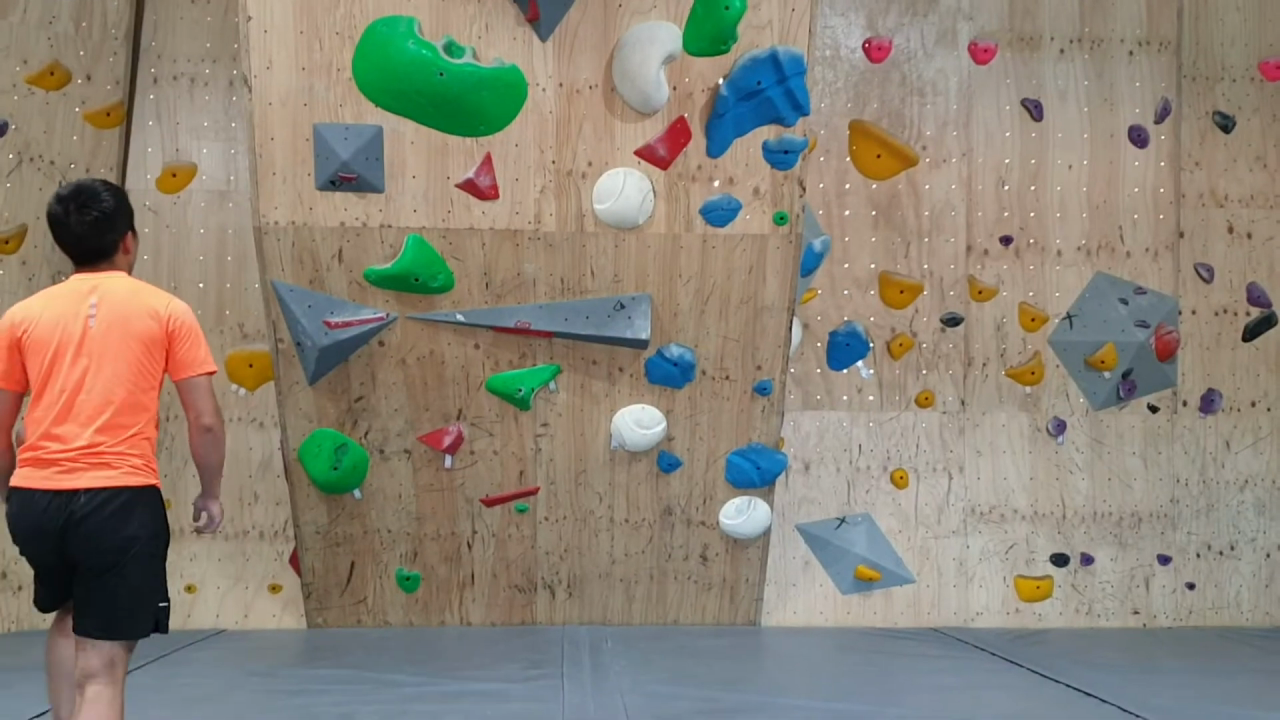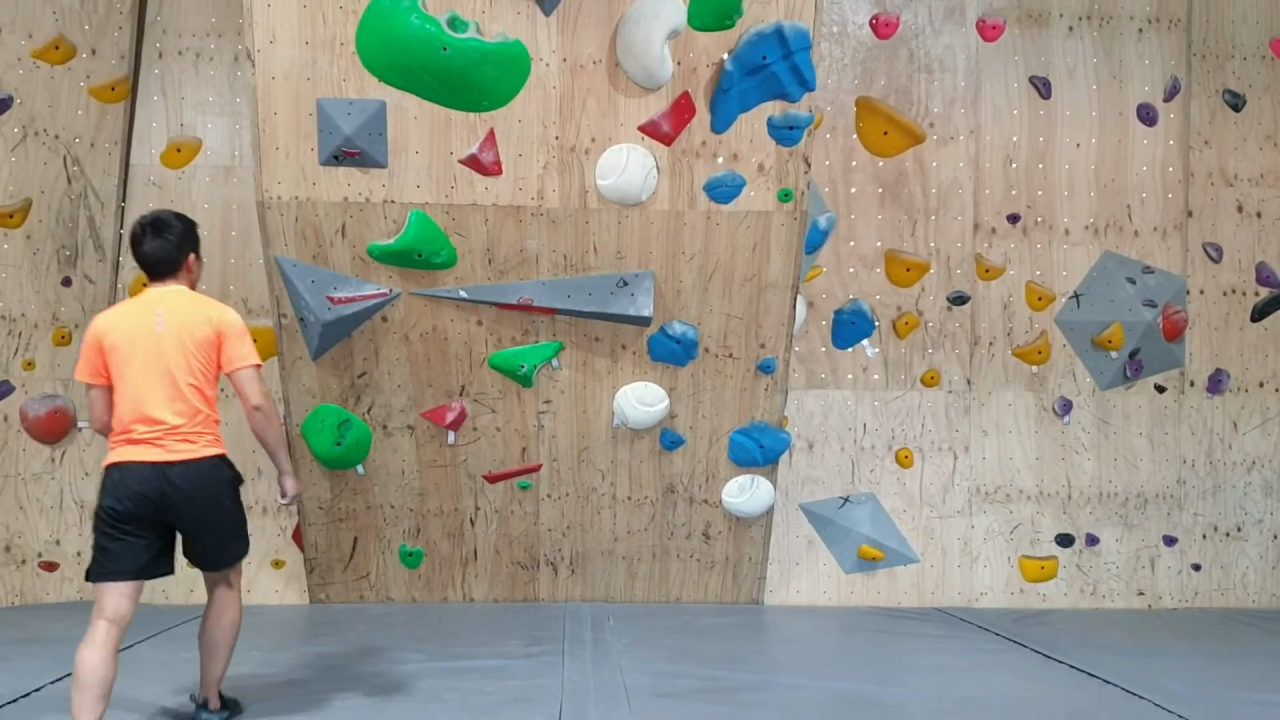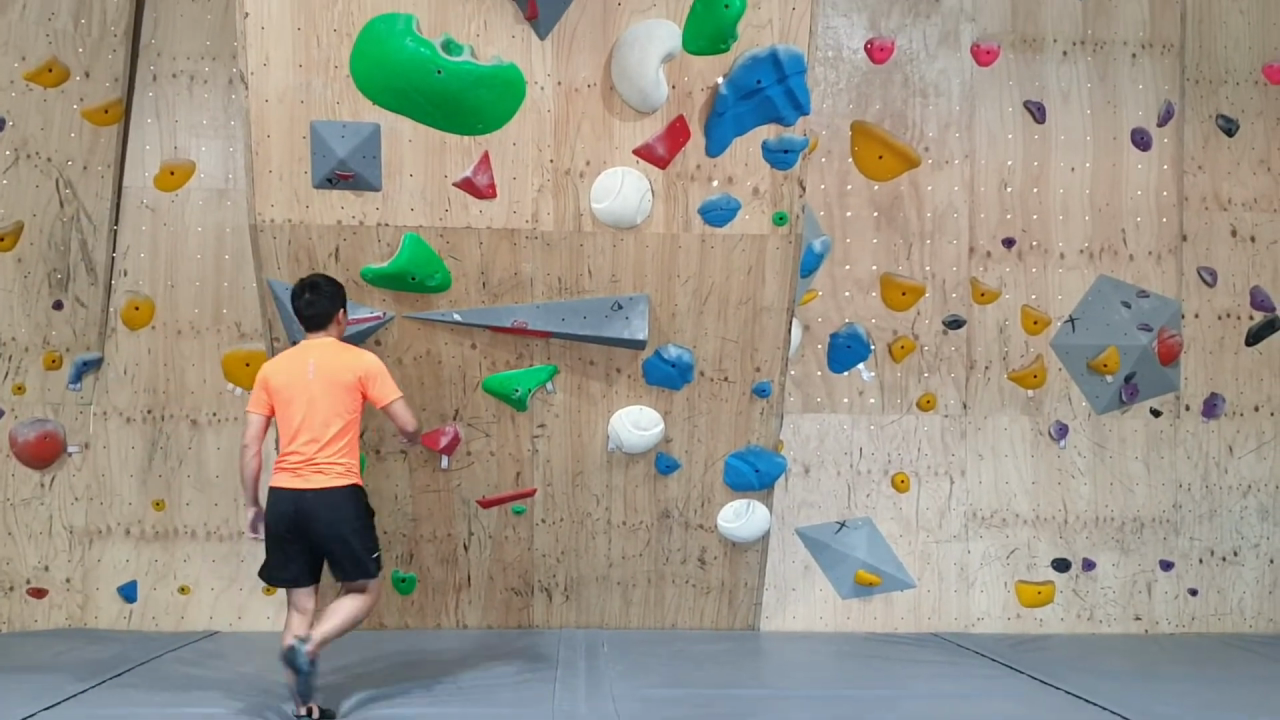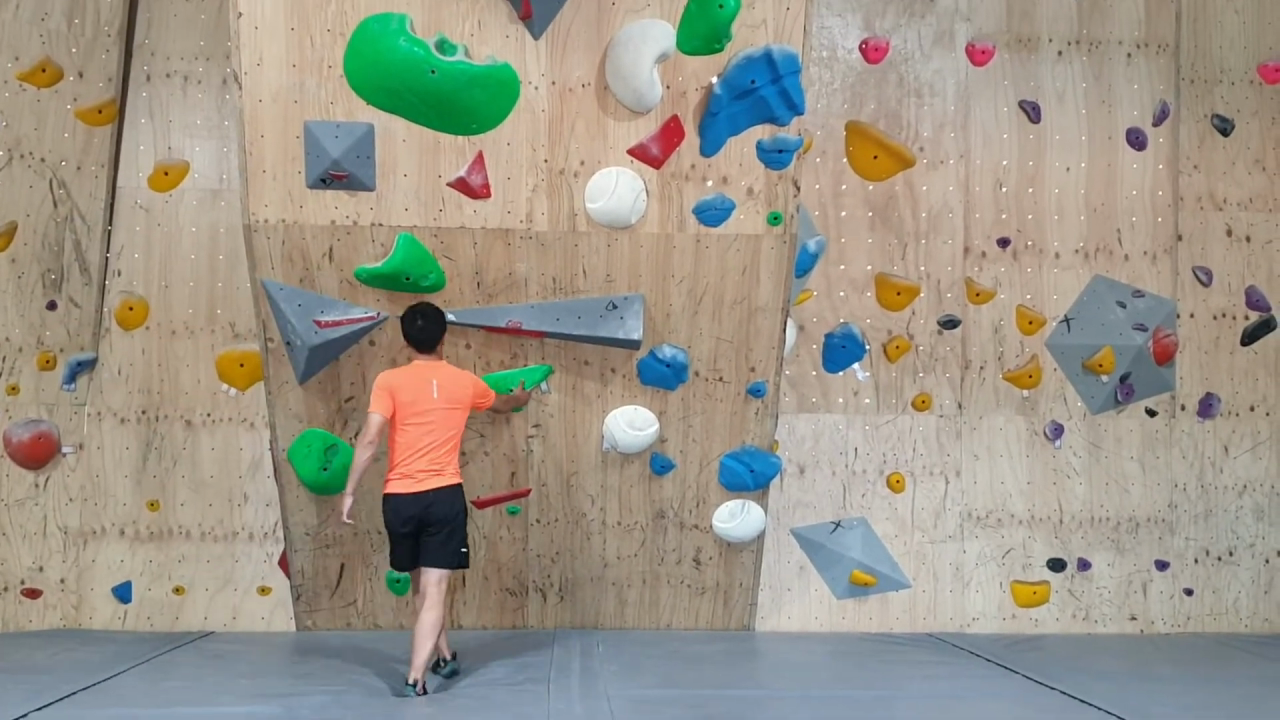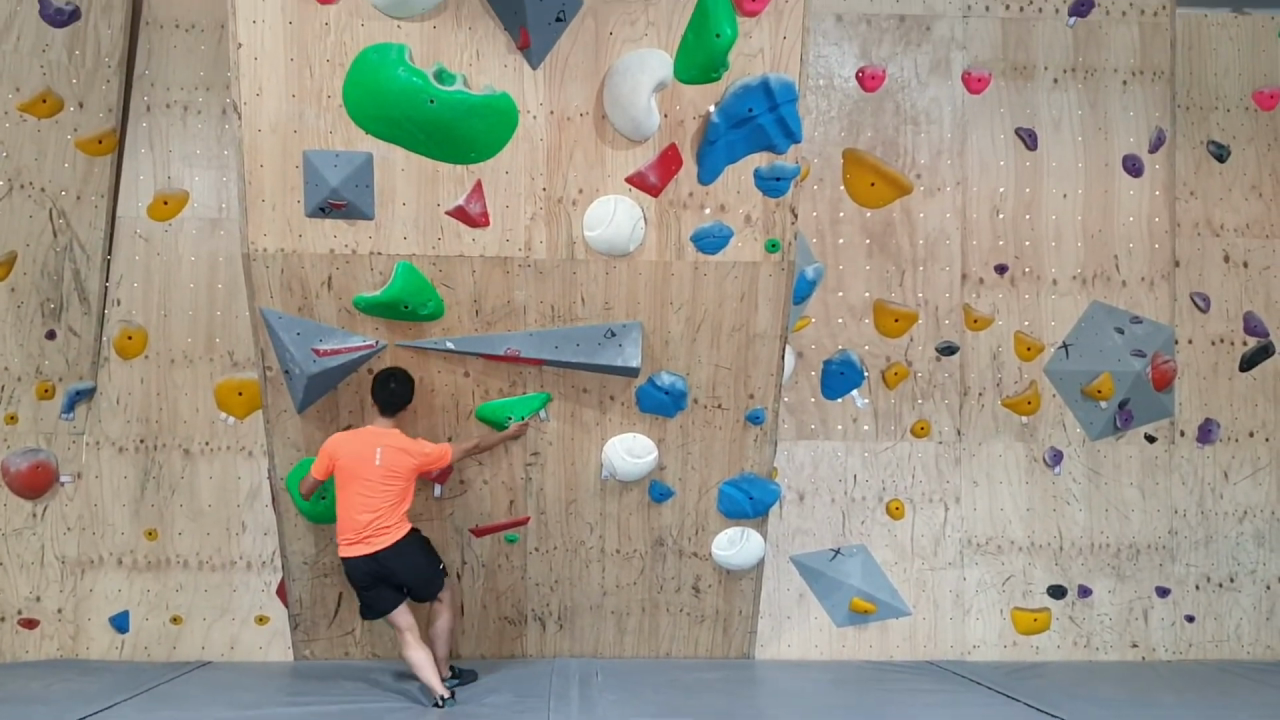
dt=1s
person 1, frame 1
right shoulder: (166, 311)
right elbow: (205, 421)
right wrist: (211, 493)
right hip: (121, 501)
left knee: (71, 614)
right knee: (100, 671)
person 1, frame 2
left shoulder: (105, 323)
right shoulder: (219, 317)
left elbow: (100, 419)
right elbow: (257, 403)
right wrist: (285, 469)
left hip: (126, 476)
right hip: (200, 471)
left knee: (108, 617)
right knee: (224, 582)
person 1, frame 3
left shoulder: (271, 368)
right shoulder: (361, 362)
left elbow: (250, 445)
right elbow: (409, 425)
left wrist: (252, 504)
right wrist: (411, 440)
left hip: (283, 497)
right hip: (337, 496)
left knee: (300, 608)
right knee: (363, 590)
right ankle: (305, 647)
person 1, frame 4
left shoulder: (390, 381)
right shoulder: (466, 382)
left elbow: (370, 439)
right elbow: (500, 404)
left wrist: (349, 492)
right wrist: (520, 399)
left hip: (399, 498)
right hip: (445, 496)
left knee: (421, 583)
right knee: (434, 592)
left ankle: (442, 655)
right ankle: (415, 679)
person 1, frame 5
left shoulder: (337, 444)
right shoulder: (416, 451)
left elbow: (305, 491)
right elbow: (469, 448)
left wrist: (314, 484)
right wrist: (507, 435)
left hip: (355, 560)
right hip: (400, 546)
left knee: (405, 629)
right knee: (444, 595)
left ankle: (441, 693)
right ankle: (445, 674)
